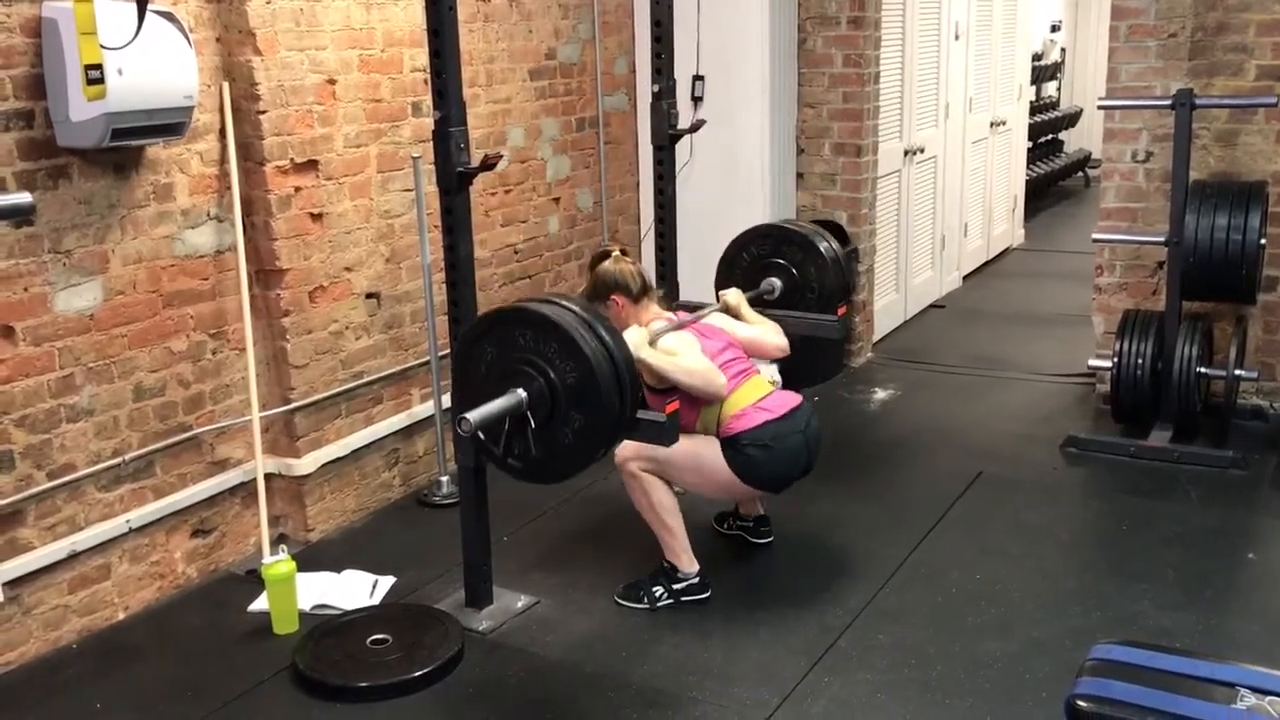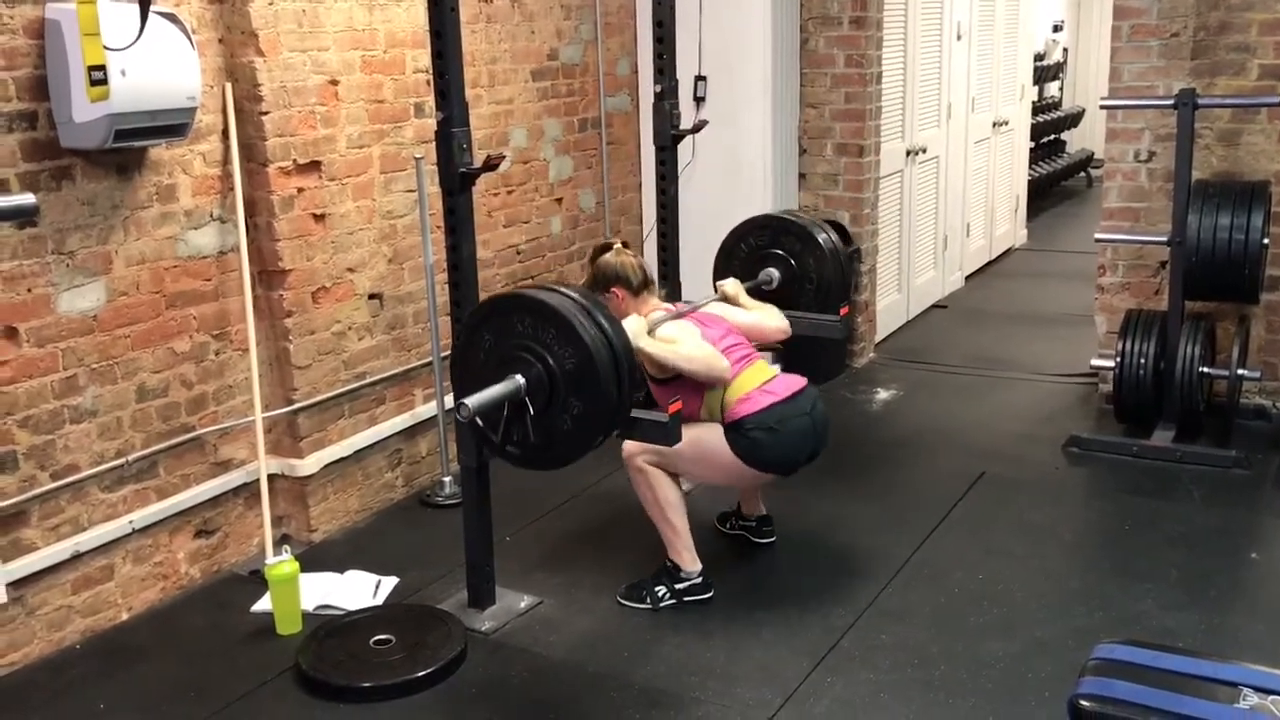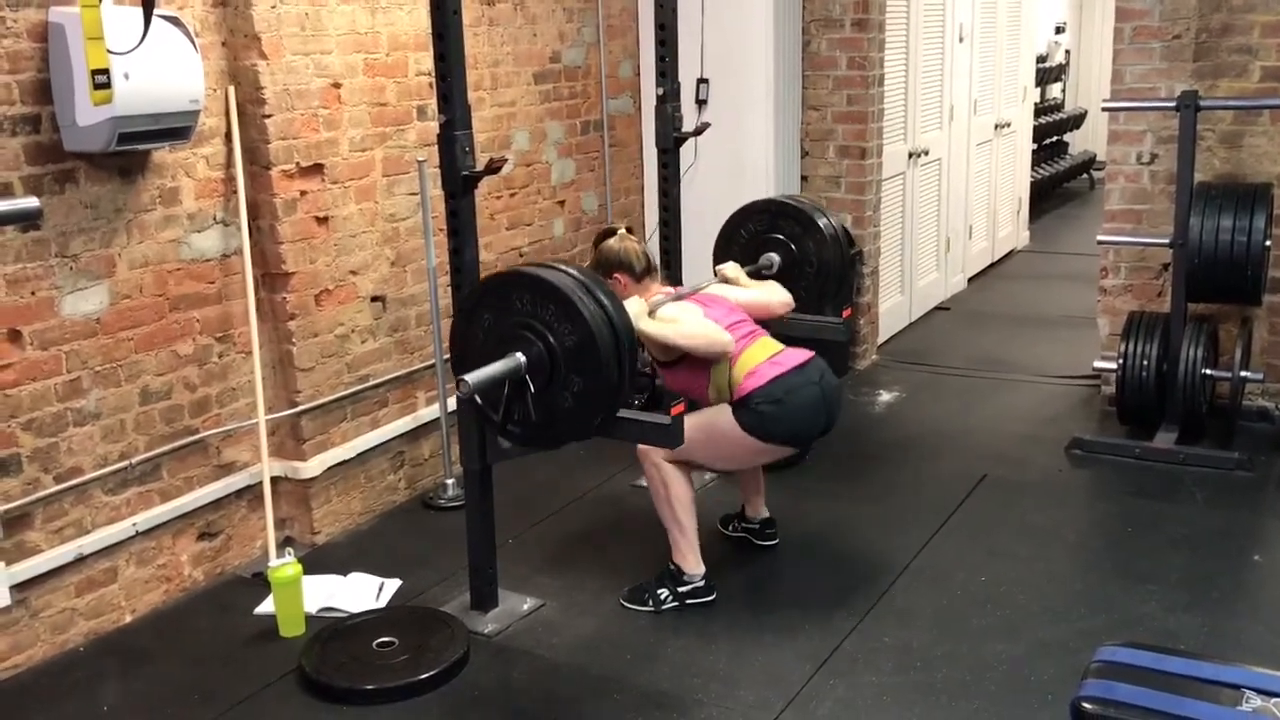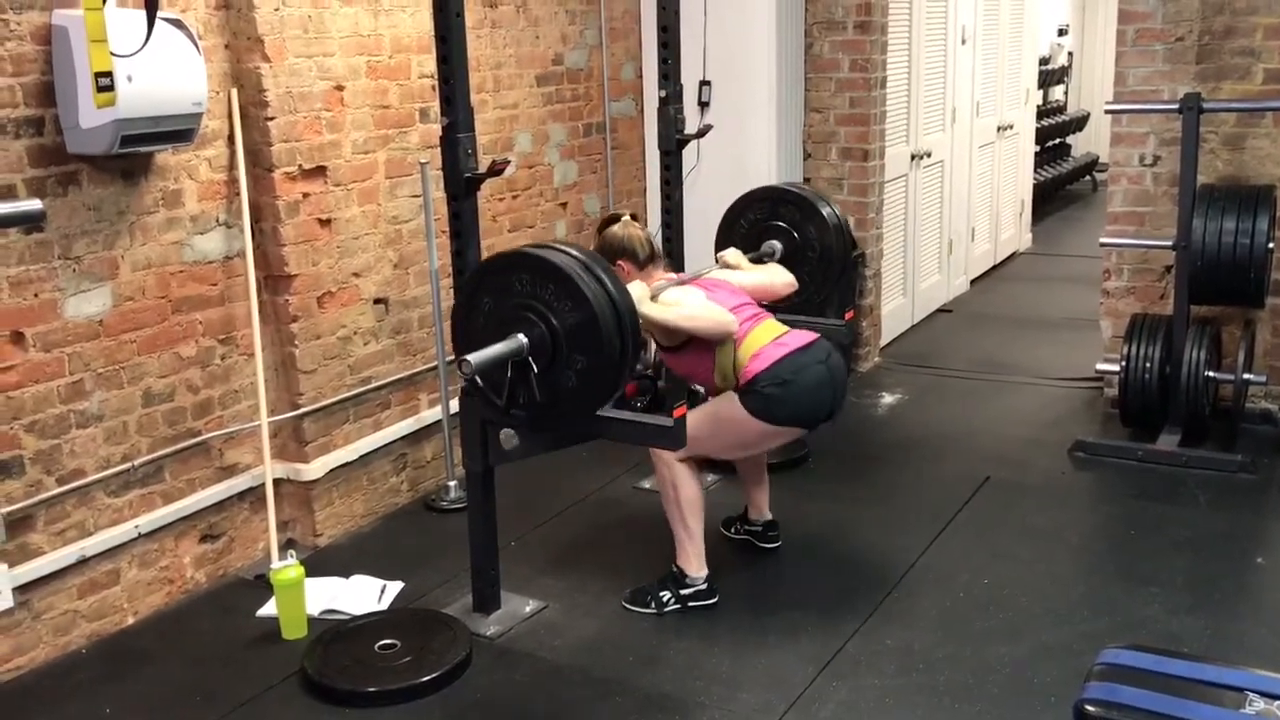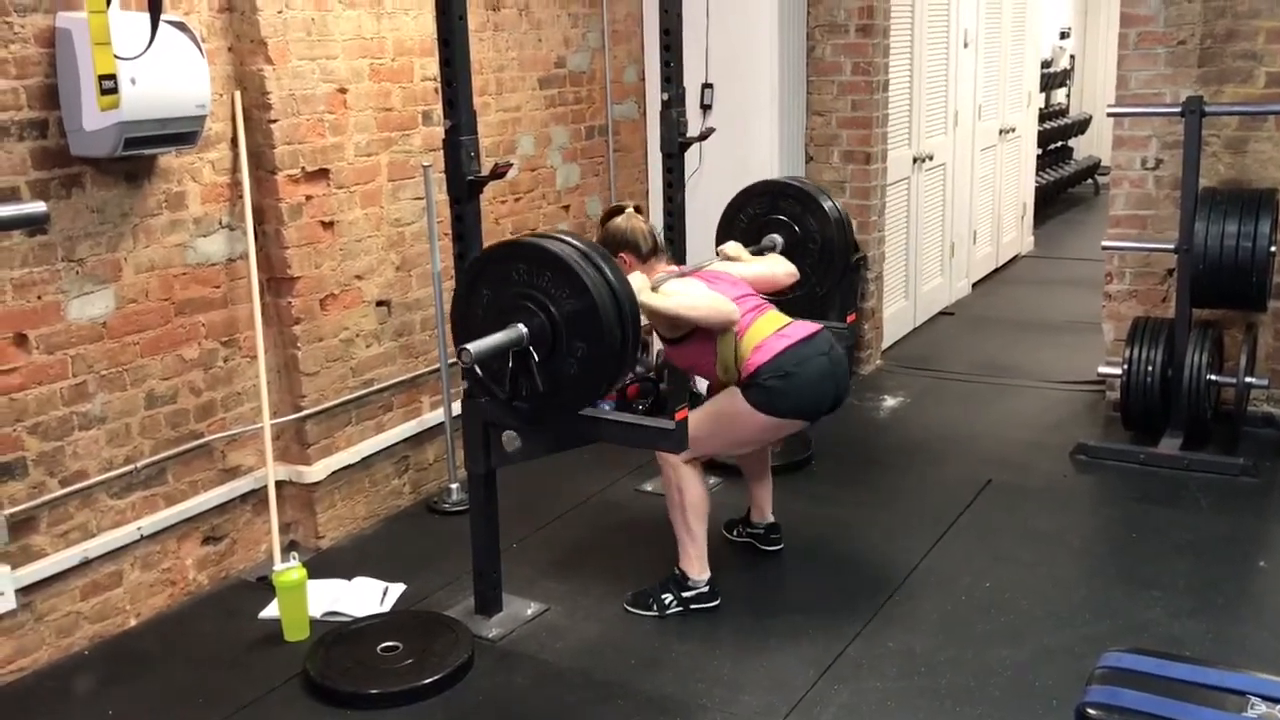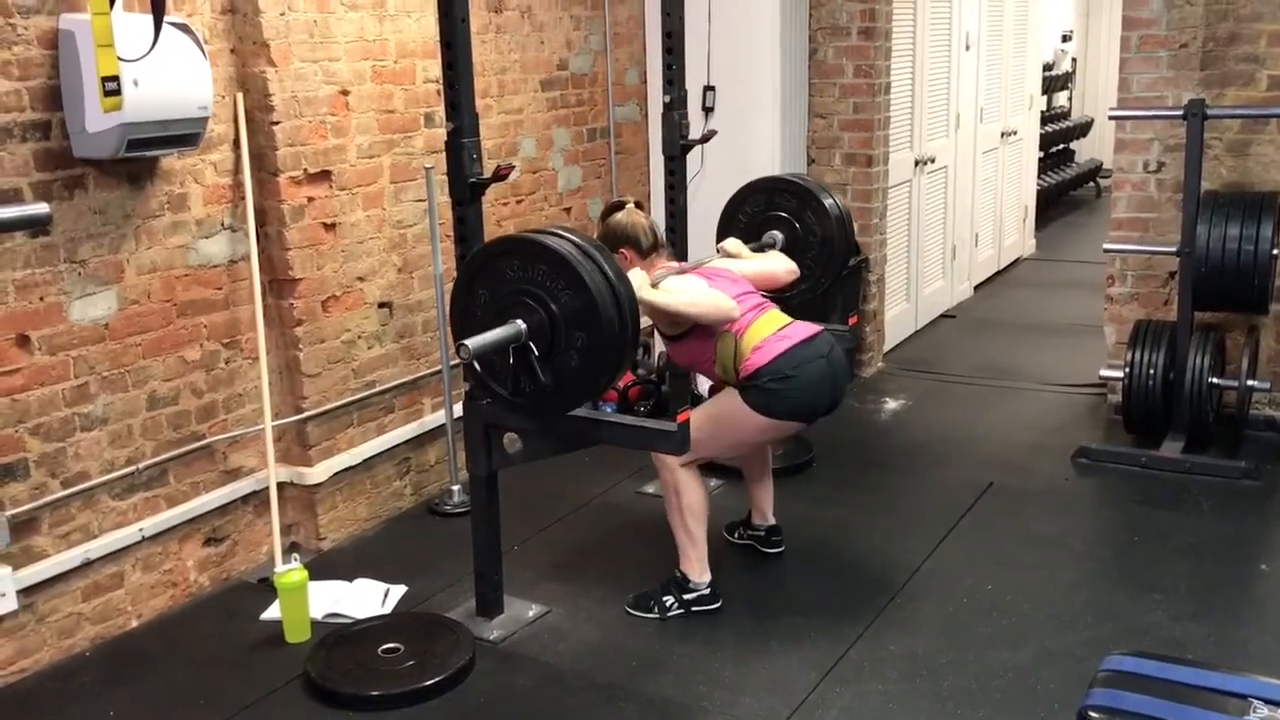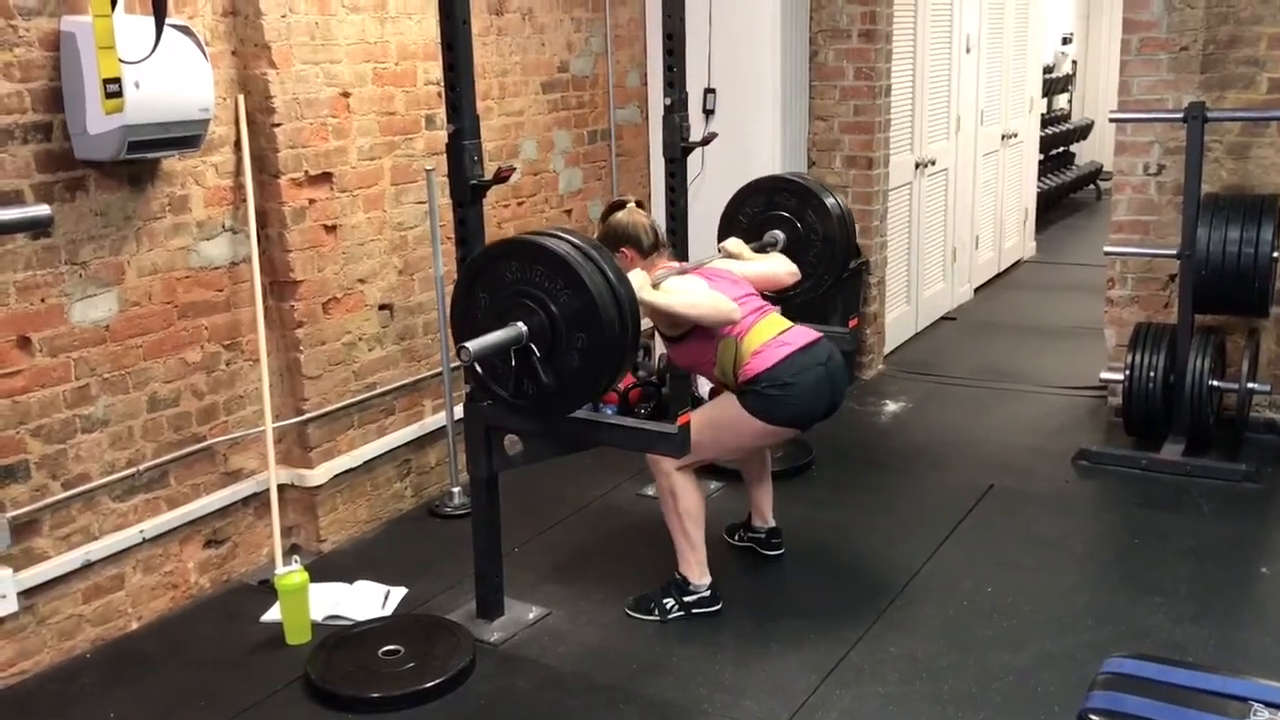
dt=0.2s
person 1, frame 1
left shoulder: (657, 342)
right shoulder: (704, 319)
left elbow: (715, 385)
right elbow: (779, 345)
left wrist: (642, 354)
right wrist: (741, 308)
left hip: (769, 452)
right hip: (802, 429)
left knee: (633, 457)
left ankle: (684, 576)
right ankle: (752, 517)
person 1, frame 2
left shoulder: (657, 332)
right shoulder: (704, 309)
left elbow: (718, 369)
right elbow: (780, 327)
left wrist: (641, 344)
right wrist: (739, 296)
left hip: (775, 436)
right hip: (809, 414)
left knee: (640, 453)
right knee: (713, 422)
left ankle: (687, 575)
right ankle: (754, 517)
person 1, frame 3
left shoulder: (659, 315)
right shoulder: (704, 291)
left elbow: (720, 343)
right elbow: (782, 301)
left wrist: (641, 325)
right wrist: (741, 278)
left hip: (786, 406)
right hip: (819, 386)
left knee: (656, 449)
right knee: (730, 422)
left ankle: (689, 578)
right ankle: (757, 519)
person 1, frame 4
left shoulder: (660, 301)
right shoulder: (708, 277)
left elbow: (724, 324)
right elbow: (786, 282)
left wrist: (643, 310)
right wrist: (741, 263)
left hip: (791, 386)
right hip: (824, 366)
left knee: (670, 448)
right knee: (737, 418)
left ankle: (692, 581)
right ankle: (760, 522)
person 1, frame 5
left shoulder: (663, 291)
right shoulder: (707, 270)
left elbow: (726, 313)
right elbow: (787, 271)
left wrist: (644, 300)
right wrist: (741, 256)
left hip: (793, 377)
right hip: (827, 358)
left knee: (677, 450)
right knee: (740, 419)
left ankle: (694, 583)
right ankle: (761, 524)
person 1, frame 6
left shoulder: (661, 288)
right shoulder: (709, 266)
left elbow: (725, 309)
right elbow: (787, 269)
left wrist: (644, 295)
right wrist: (742, 252)
left hip: (791, 379)
right hip: (826, 359)
left knee: (673, 452)
right knee: (743, 418)
left ankle: (695, 585)
right ankle: (763, 526)
person 1, frame 7
left shoulder: (664, 289)
right shoulder: (711, 267)
left elbow: (725, 311)
right elbow: (788, 272)
left wrist: (645, 297)
right wrist: (744, 253)
left hip: (790, 384)
right hip: (825, 364)
left knee: (667, 454)
right knee: (742, 421)
left ankle: (695, 587)
right ankle: (763, 528)
